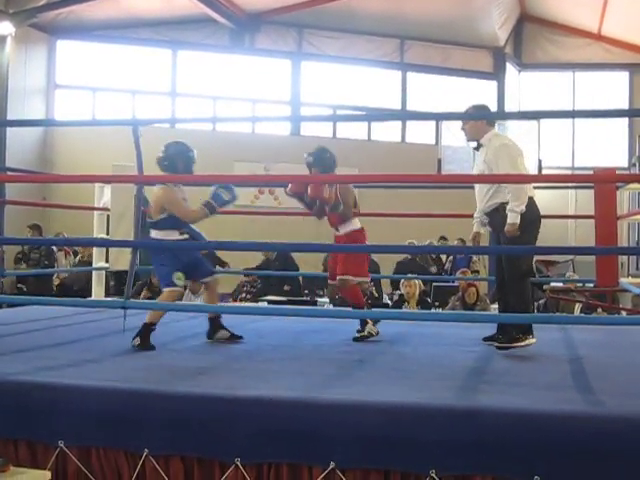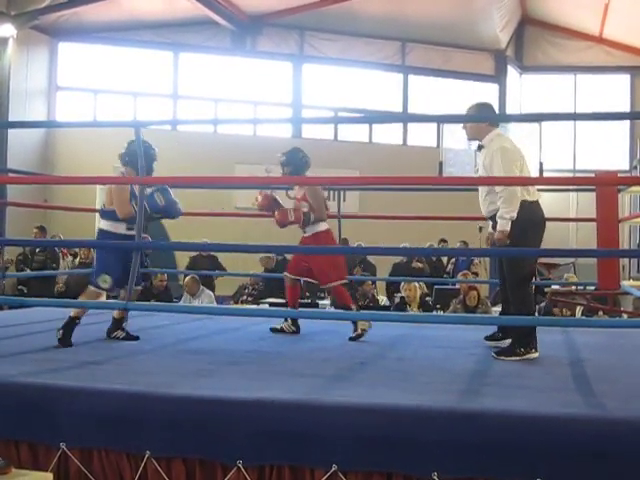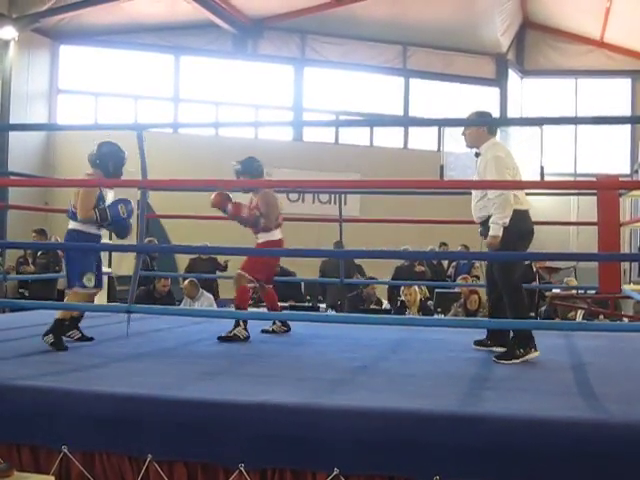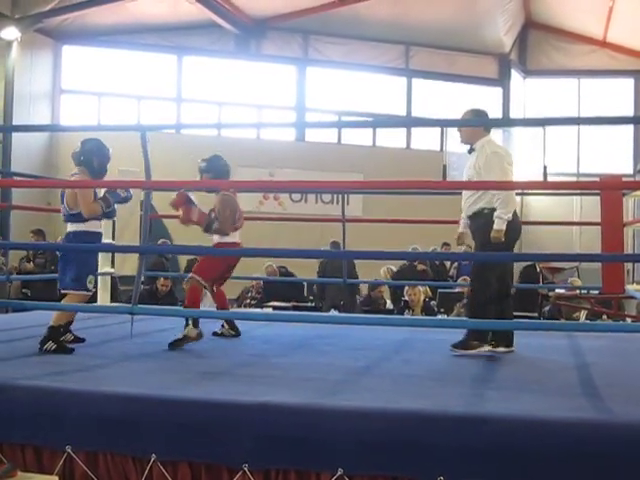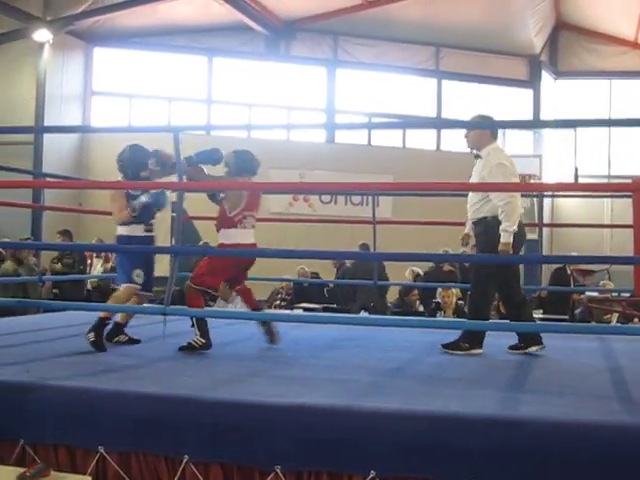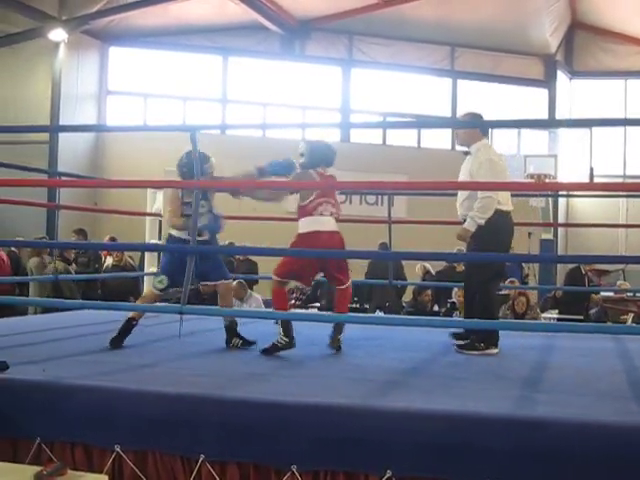
dt=0.4s
person 1, frame 1
left shoulder: (501, 146)
right shoulder: (483, 151)
left elbow: (517, 183)
right elbow: (486, 194)
left wrist: (514, 218)
right wrist: (477, 225)
left hip: (515, 218)
right hip: (501, 219)
left knee: (516, 272)
right knee: (504, 276)
left ankle: (522, 330)
right ankle: (507, 330)
person 1, frame 2
left shoulder: (500, 147)
right shoulder: (489, 149)
left elbow: (509, 190)
left wrist: (502, 226)
right wrist: (494, 227)
left hip: (521, 219)
right hip: (513, 220)
left knee: (518, 280)
right knee: (508, 279)
left ankle: (526, 344)
right ankle: (507, 330)
person 1, frame 3
left shoulder: (494, 155)
right shoulder: (489, 155)
left elbow: (503, 196)
left wrist: (495, 231)
left hip: (509, 226)
right hip: (507, 227)
left knee: (509, 284)
right knee: (496, 284)
left ankle: (525, 344)
right ankle: (497, 337)
person 1, frame 4
left shoulder: (492, 152)
right shoulder: (477, 155)
left elbow: (504, 191)
left wrist: (500, 225)
right wrist: (463, 226)
left hip: (495, 225)
right hip: (486, 223)
left knee: (482, 281)
right knee: (498, 283)
left ankle: (477, 337)
right ankle: (502, 339)
person 1, frame 5
left shoulder: (496, 161)
right shoulder: (484, 161)
left elbow: (508, 202)
left wrist: (506, 237)
right wrist: (469, 228)
left hip: (495, 231)
right hip: (489, 229)
left knee: (481, 286)
right knee: (507, 287)
left ankle: (471, 341)
right ankle: (530, 339)
person 1, frame 6
left shoulder: (486, 156)
right shoulder: (473, 157)
left elbow: (489, 197)
left wrist: (469, 225)
right wrist: (471, 225)
left hip: (491, 225)
right hip: (482, 226)
left knee: (484, 282)
right knee: (472, 280)
left ankle: (486, 340)
right ankle: (473, 331)
person 2, frame 1
left shoulder: (175, 189)
right shoulder: (164, 191)
right elbow: (189, 216)
left wrist: (191, 233)
right wrist: (215, 202)
left hip: (182, 246)
right hip: (166, 249)
left knee: (209, 281)
right knee: (173, 292)
left ankle: (216, 329)
right ankle: (142, 335)
person 2, frame 2
left shoulder: (135, 184)
right shoulder: (119, 182)
left elbow: (139, 213)
right elbow: (123, 212)
left wrist: (162, 210)
right wrist: (150, 204)
left hip: (128, 240)
right hip: (110, 240)
left knee: (134, 288)
right knee: (98, 288)
left ankle: (116, 327)
right ankle: (67, 328)
person 2, frame 3
left shoulder: (100, 184)
right shoulder: (91, 183)
right elbow: (84, 215)
left wrist: (114, 224)
right wrist: (110, 213)
left hip: (90, 241)
right hip: (79, 241)
left knee: (93, 289)
right knee: (82, 289)
left ankle: (71, 326)
right ankle: (53, 332)
person 2, frame 4
left shoulder: (77, 180)
right shoulder: (82, 180)
right elbow: (88, 211)
left wrist: (106, 204)
right wrist: (110, 198)
left hip: (79, 240)
right hip: (83, 241)
left knee: (83, 291)
right knee: (79, 291)
left ankle: (63, 331)
right ankle: (49, 338)
person 2, frame 5
left shoulder: (142, 181)
right shoulder: (119, 189)
right elbow: (120, 218)
right wrist: (138, 206)
left hip: (146, 244)
right hip: (130, 245)
left knee: (143, 293)
right knee: (131, 287)
left ankle: (116, 332)
right ankle: (96, 329)
person 2, frame 6
left shoulder: (206, 187)
right shoulder: (176, 192)
right elbow: (174, 222)
right wrist: (195, 224)
left hip: (204, 245)
right hip: (179, 245)
left knee: (225, 286)
right knee: (157, 289)
left ankle: (232, 334)
right ankle: (125, 330)
person 3, frame 1
left shoulder: (342, 185)
right shoulder: (323, 187)
left elbow: (347, 213)
right elbow: (319, 214)
left wrist: (327, 200)
right wrist: (303, 197)
left hip: (353, 237)
right hip: (340, 237)
left knee: (346, 281)
right knee: (335, 286)
left ankle: (369, 323)
right ankle: (367, 316)
person 3, frame 2
left shoulder: (312, 186)
right shoulder: (298, 188)
left elbow: (321, 215)
left wrist: (296, 218)
right wrist: (277, 207)
left hip: (321, 238)
right hip: (308, 238)
left knee: (331, 284)
right knee: (291, 276)
left ankle: (360, 321)
right ankle: (292, 323)
person 3, frame 3
left shoulder: (266, 195)
right shoulder: (254, 197)
left elbow: (269, 225)
right elbow: (247, 221)
left wrist: (247, 216)
right wrist: (229, 208)
left hip: (271, 244)
right hip: (264, 244)
left knee: (241, 280)
right knee: (263, 285)
left ankle: (241, 329)
right ankle: (281, 323)
person 3, frame 4
left shoulder: (225, 197)
right shoulder: (222, 196)
left elbow: (225, 229)
right elbow: (213, 223)
left wrist: (200, 219)
right wrist: (191, 207)
left hip: (226, 246)
right hip: (227, 247)
left knee: (193, 283)
right knee: (212, 285)
left ankle: (192, 330)
right ankle: (230, 327)
person 3, frame 5
right shoulder: (254, 190)
left elbow: (198, 176)
left hip: (231, 248)
right hip: (249, 248)
left knee: (193, 288)
right knee: (237, 285)
left ankle: (202, 338)
right ankle: (266, 326)
person 3, frame 6
left shoulder: (305, 176)
right shoulder: (331, 179)
left elbow: (275, 195)
left wrist: (244, 190)
left hip: (309, 239)
right hip: (333, 238)
left knee: (278, 283)
right knee: (343, 285)
left ankle: (286, 336)
right ankle: (336, 335)
